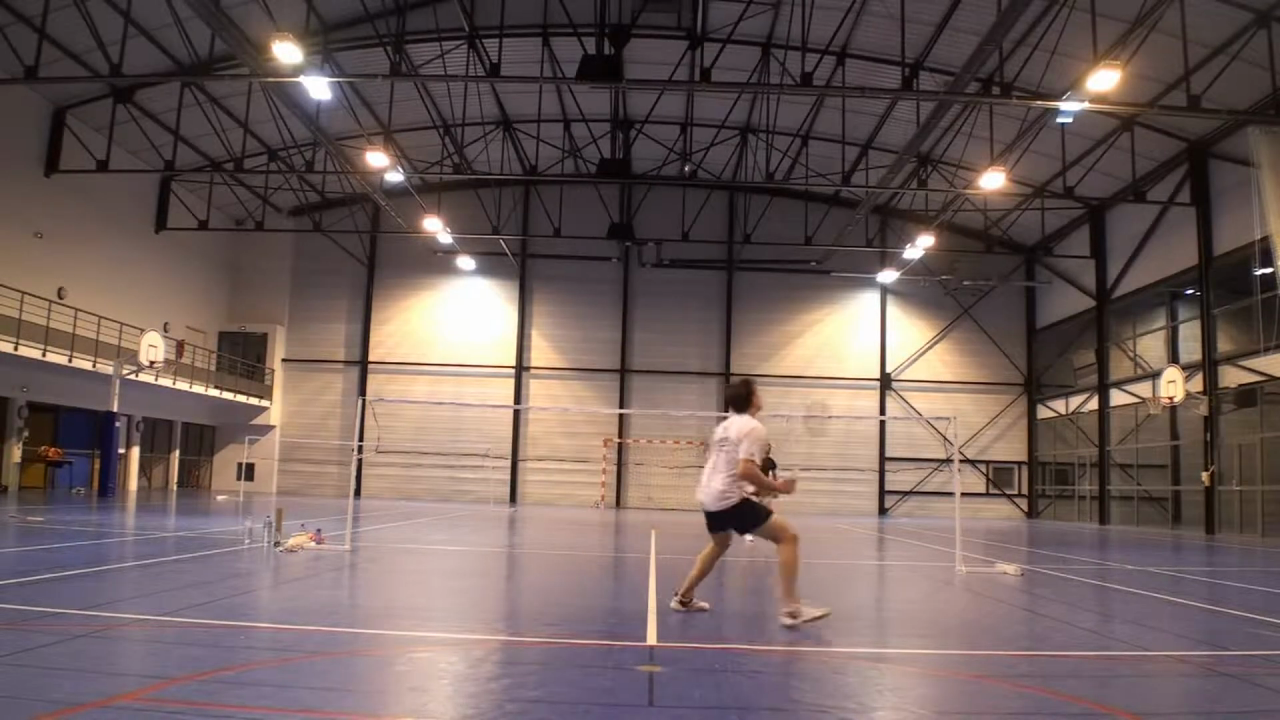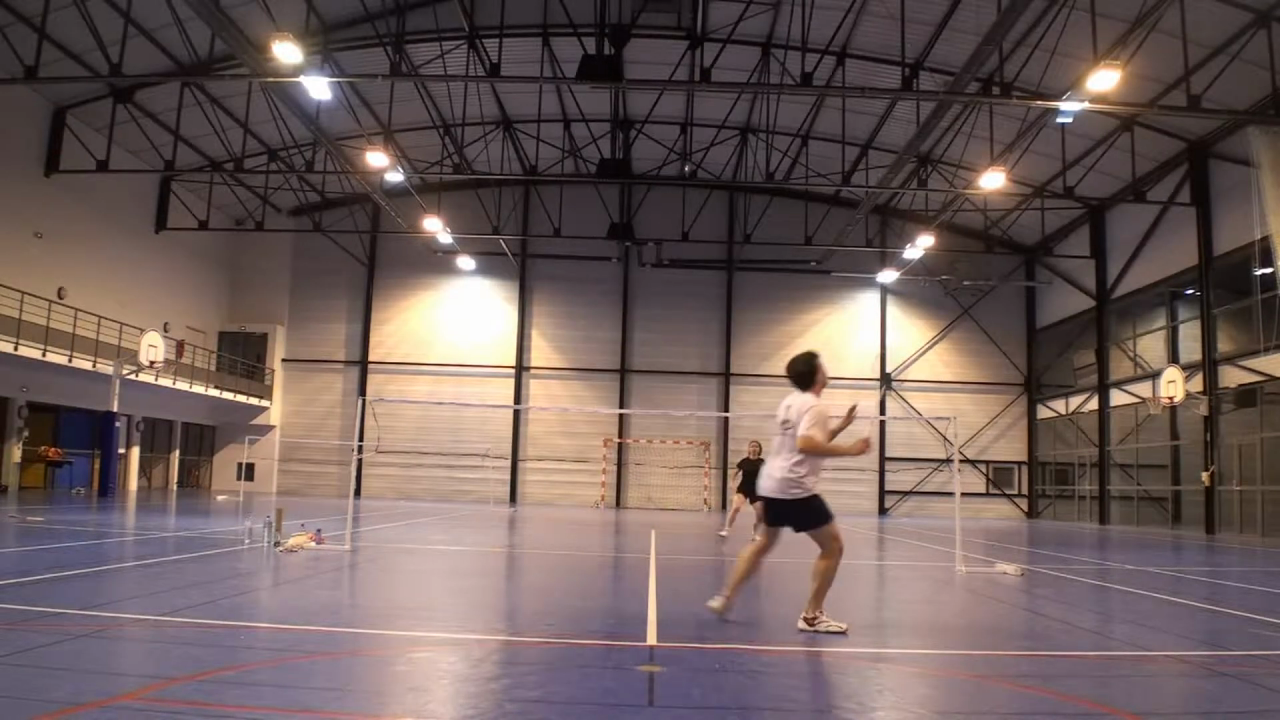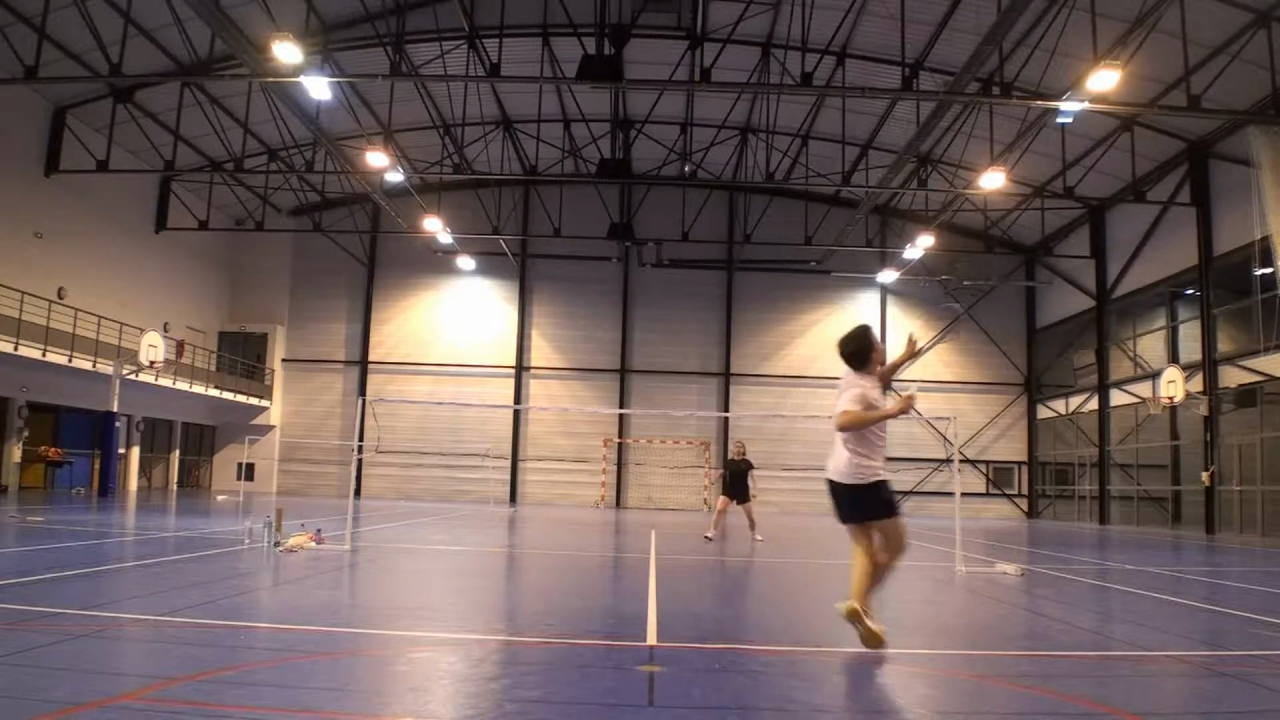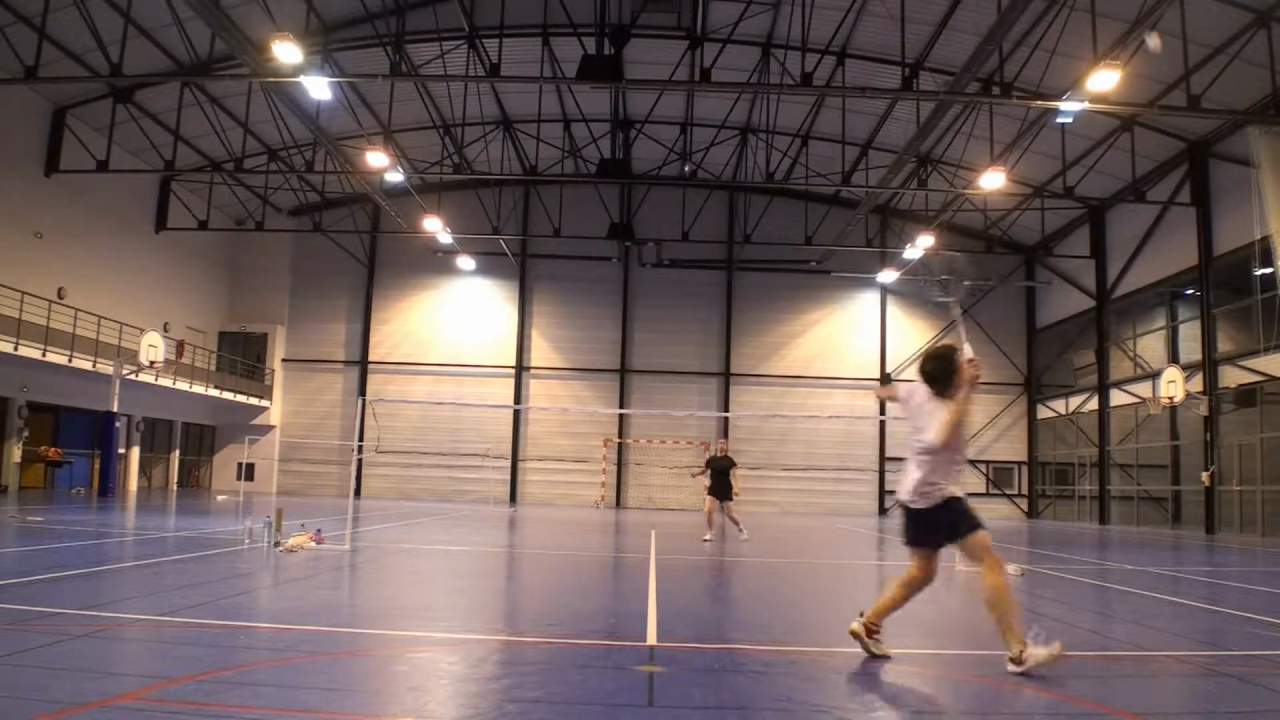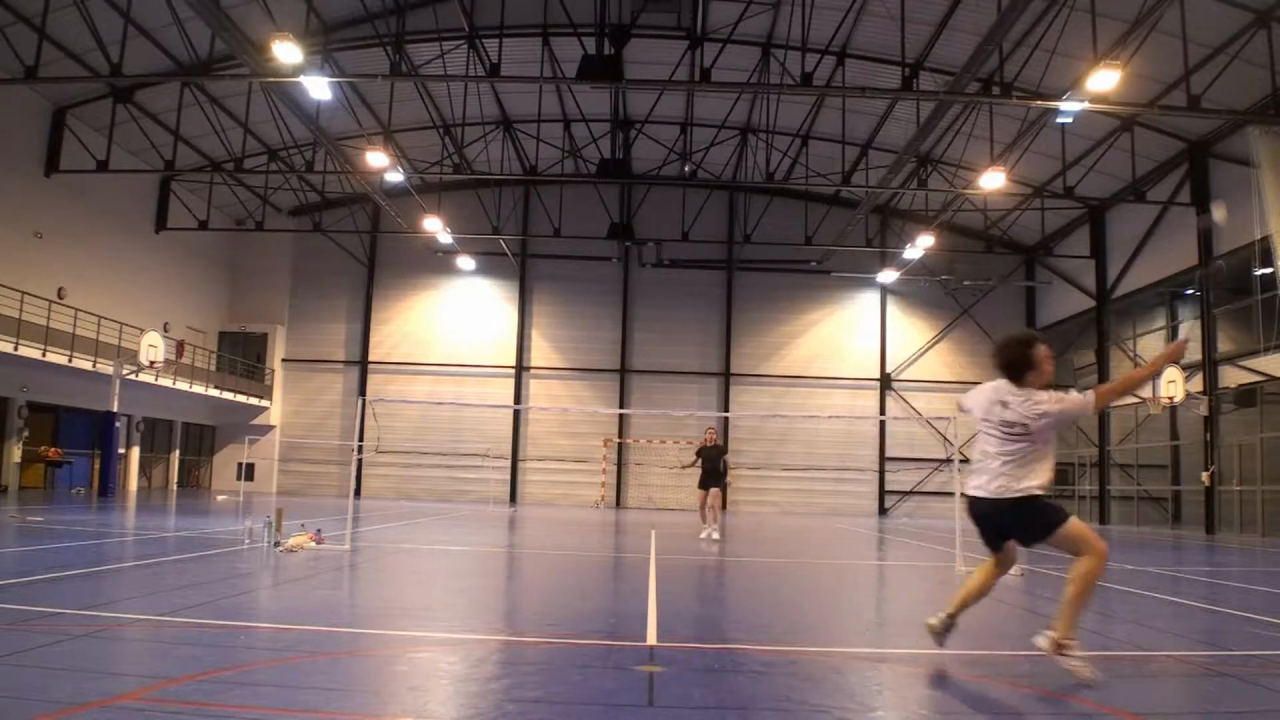
dt=0.2s
person 1, frame 1
left shoulder: (722, 427)
right shoulder: (753, 428)
right elbow: (746, 471)
left wrist: (765, 483)
right wrist: (774, 487)
left hip: (708, 498)
right hip: (731, 500)
left knee: (718, 547)
right knee: (788, 537)
left ankle: (683, 597)
right ankle: (791, 609)
person 1, frame 2
left shoulder: (790, 403)
right shoulder: (814, 406)
right elbow: (806, 446)
left wrist: (841, 426)
right wrist: (848, 450)
left hip: (771, 486)
right hip: (795, 490)
left knee: (763, 545)
right knee: (833, 548)
left ankle: (725, 598)
right ankle: (811, 615)
person 1, frame 3
left shoulder: (857, 377)
right shoulder: (859, 389)
left elbow: (878, 383)
right elbow: (844, 422)
left wrist: (905, 358)
right wrist: (891, 412)
left hip: (843, 475)
right hip: (863, 476)
left knee: (866, 548)
right knee: (894, 544)
left ankle: (855, 604)
right ankle: (858, 604)
person 1, frame 4
left shoulder: (919, 391)
right shoulder: (942, 413)
left elbow: (883, 393)
right elbow: (942, 442)
right wrist: (963, 399)
left hip: (916, 498)
right hip: (934, 498)
left knee: (921, 573)
right knee: (991, 564)
left ankle: (867, 624)
right ankle: (1019, 650)
person 1, frame 5
left shoulder: (990, 390)
right shoulder: (1046, 404)
left elbow: (965, 404)
right elbow: (1106, 395)
right wrist: (1163, 360)
left hip: (979, 495)
right hip: (1017, 496)
left knee: (1003, 561)
right knee: (1094, 551)
left ankle: (949, 617)
right ankle: (1060, 637)
